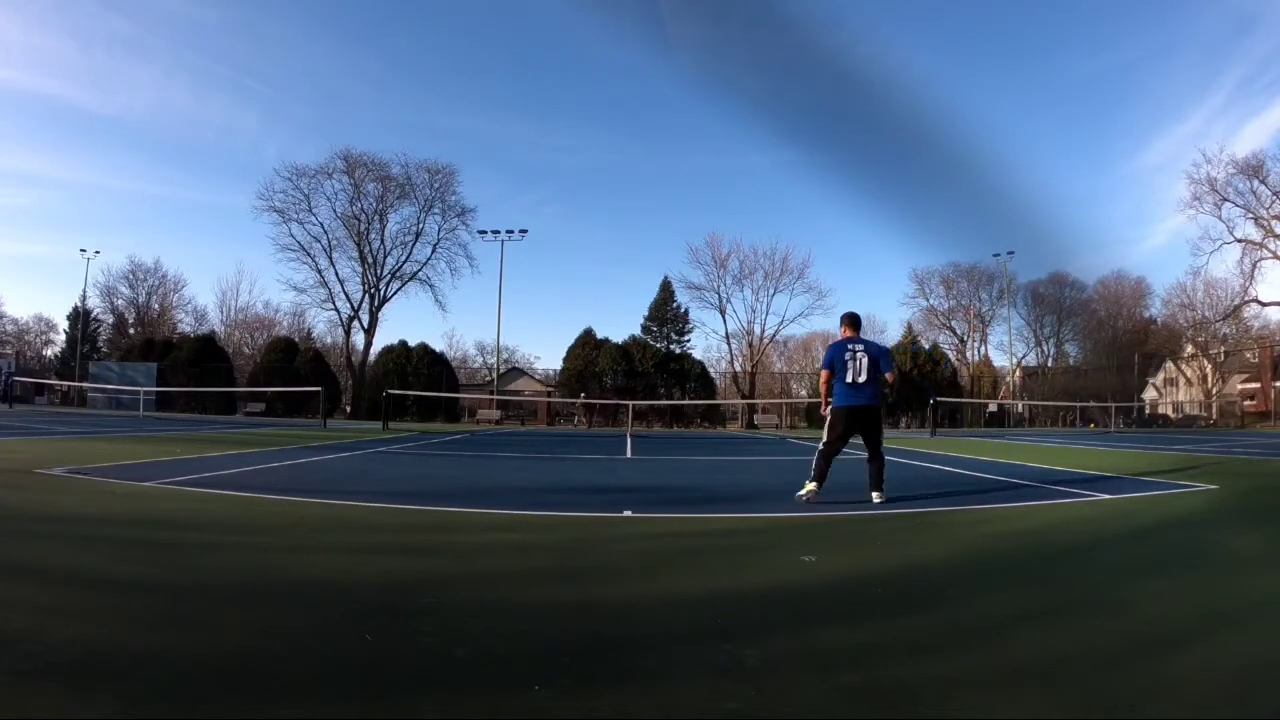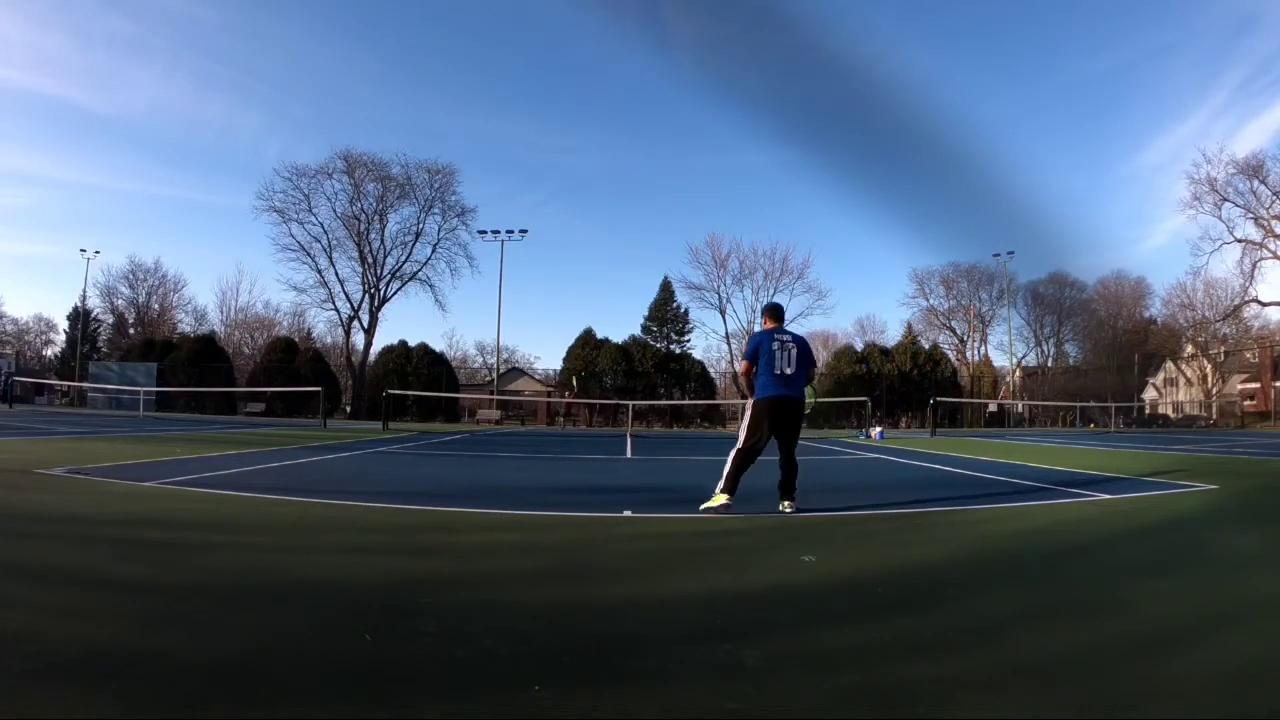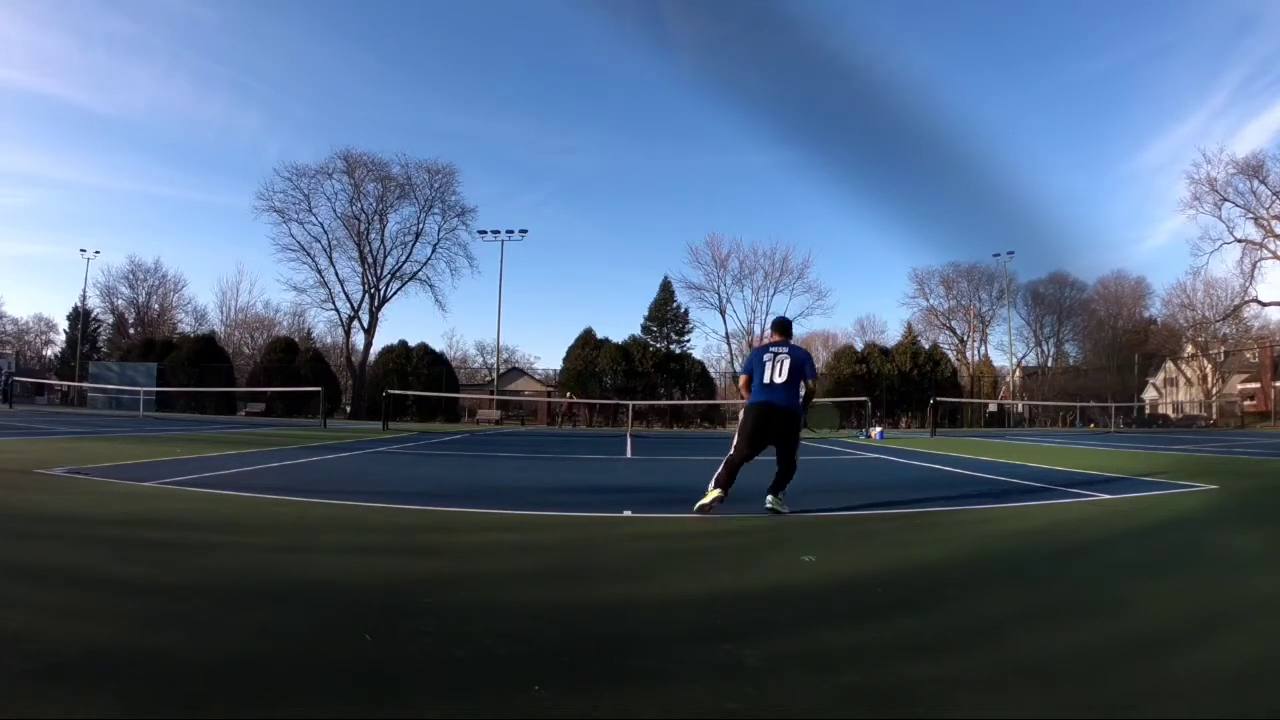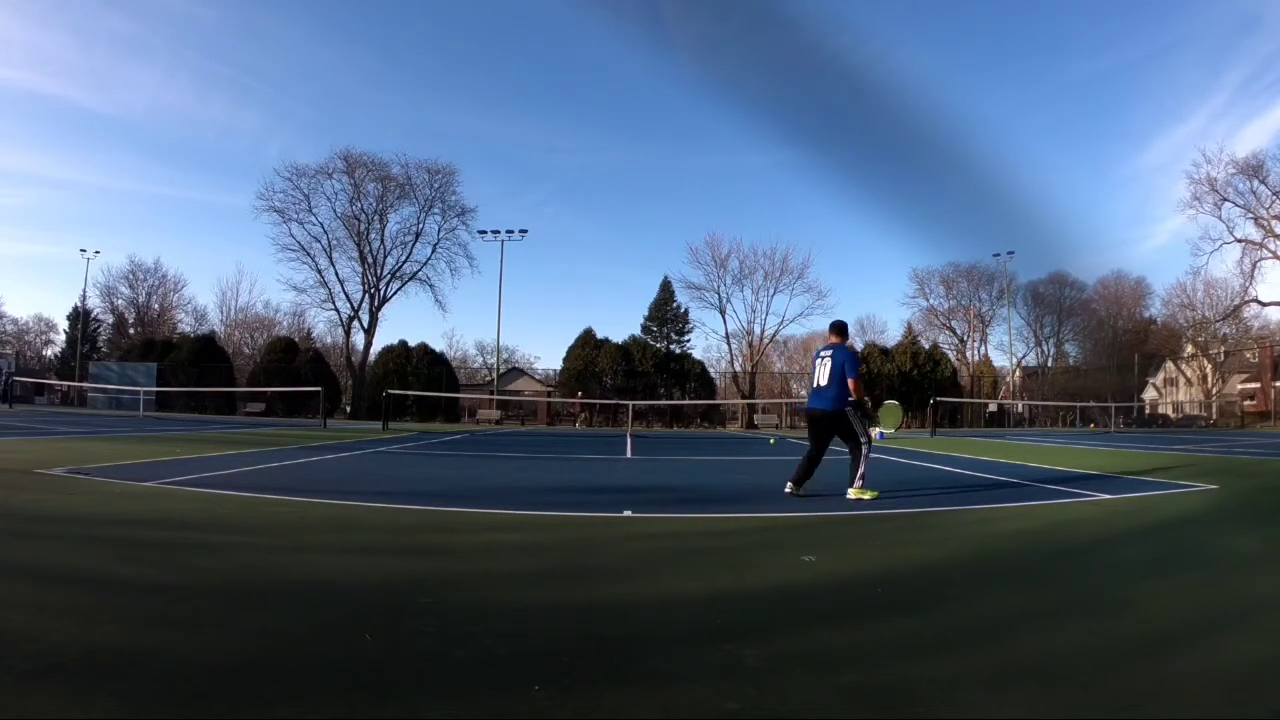
dt=0.5s
person 1, frame 1
left shoulder: (835, 348)
right shoulder: (876, 349)
left elbow: (824, 379)
right elbow: (890, 378)
left wrist: (825, 402)
right wrist: (875, 389)
left hip: (842, 407)
right hip: (869, 408)
left knee: (827, 449)
right knee: (875, 451)
left ankle: (813, 485)
right ankle: (878, 491)
person 1, frame 2
left shoulder: (758, 338)
right shoulder: (801, 341)
left elbow: (745, 371)
right elbow: (810, 375)
left wrist: (752, 393)
left hip: (766, 400)
right hip: (795, 403)
left knee: (744, 450)
right knee: (787, 454)
left ankle: (723, 496)
right ankle: (788, 500)
person 1, frame 3
left shoulder: (758, 353)
right shoulder: (802, 355)
left elbow: (743, 384)
right elbow: (811, 387)
right wrist: (802, 409)
left hip: (756, 408)
right hip: (788, 413)
left knee: (737, 456)
right knee: (787, 461)
left ankle: (716, 493)
right ankle: (775, 496)
person 1, frame 4
left shoulder: (819, 354)
right shoulder: (849, 354)
right elbow: (853, 386)
right wrist: (864, 405)
left hip: (813, 408)
right hip: (837, 409)
left knee: (815, 449)
right knee: (861, 444)
left ankle: (794, 484)
right ankle: (856, 488)
